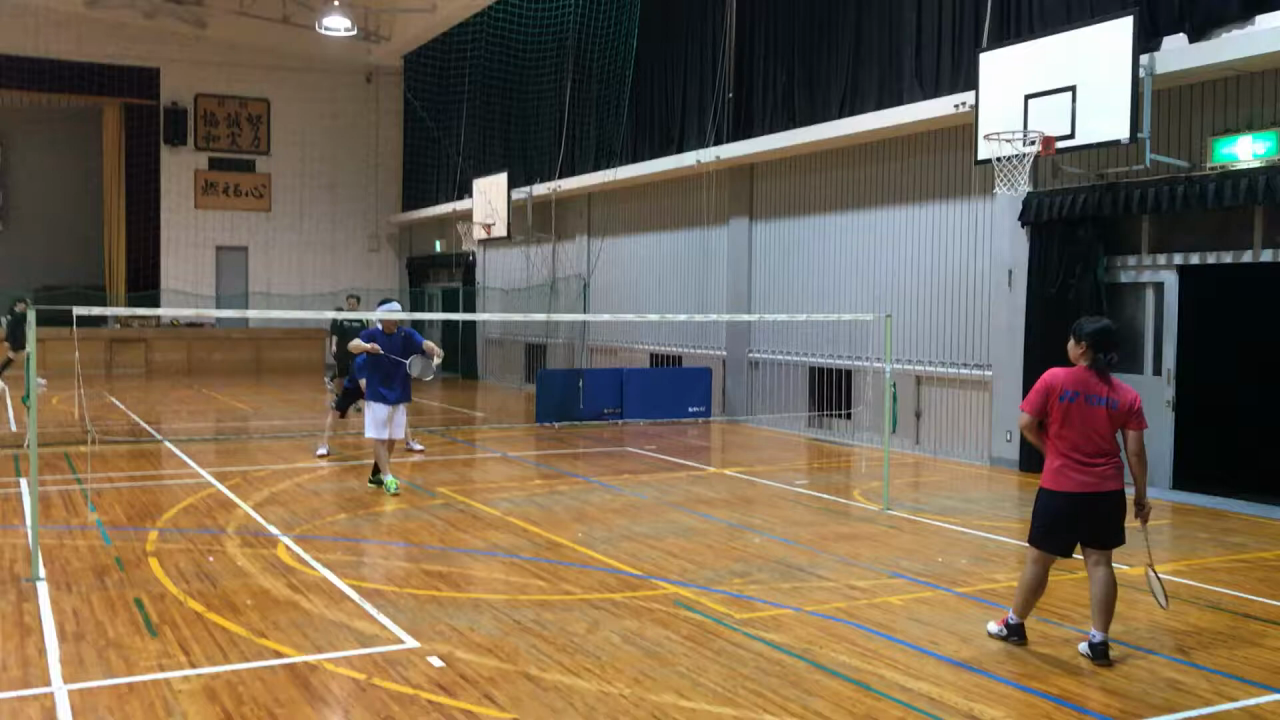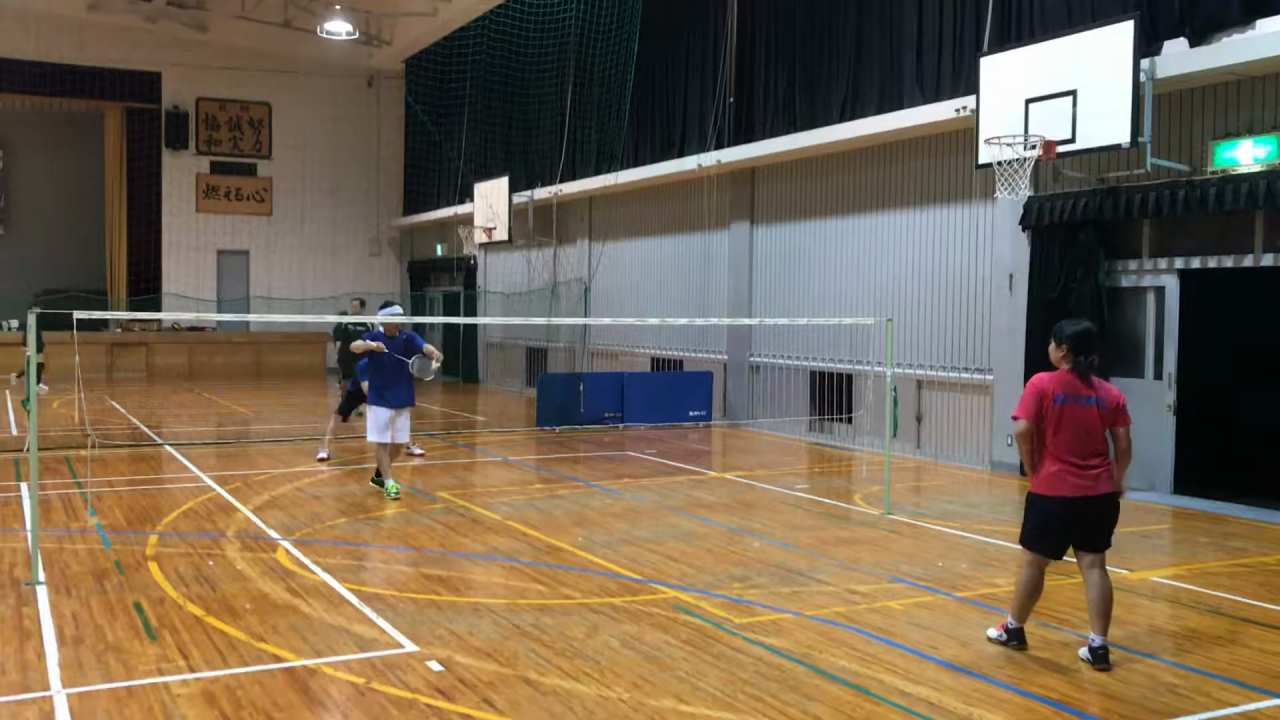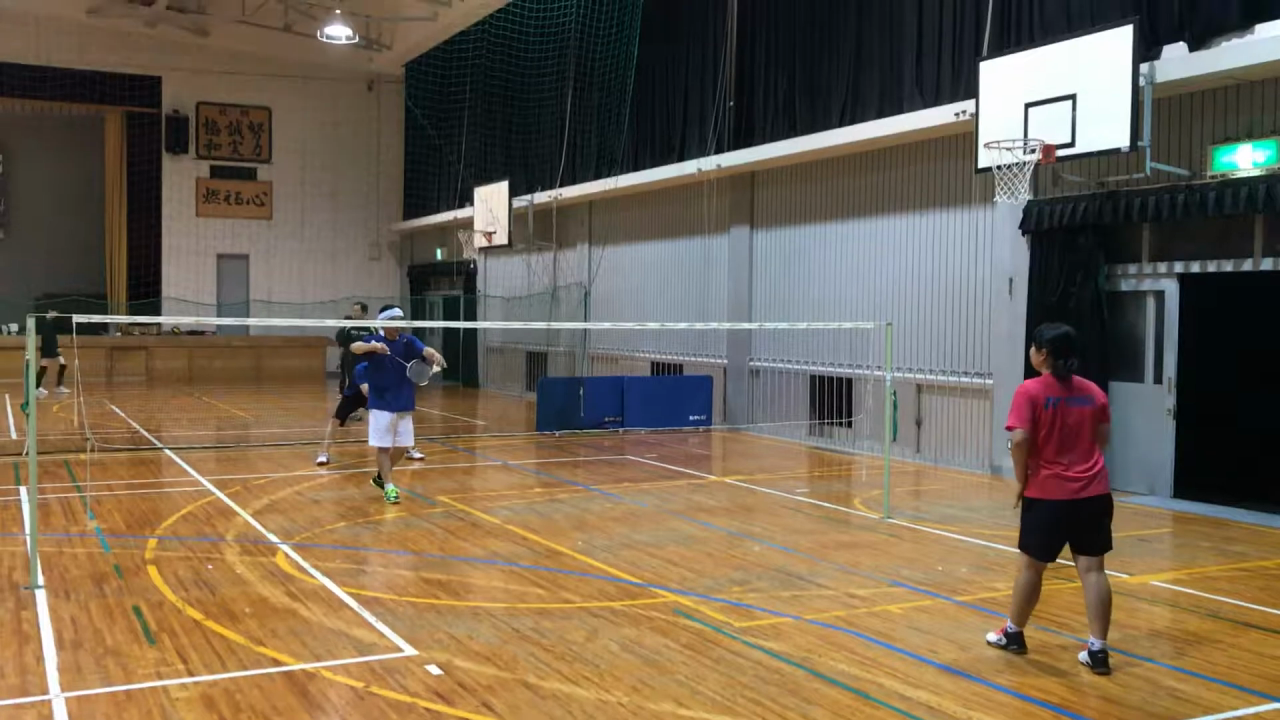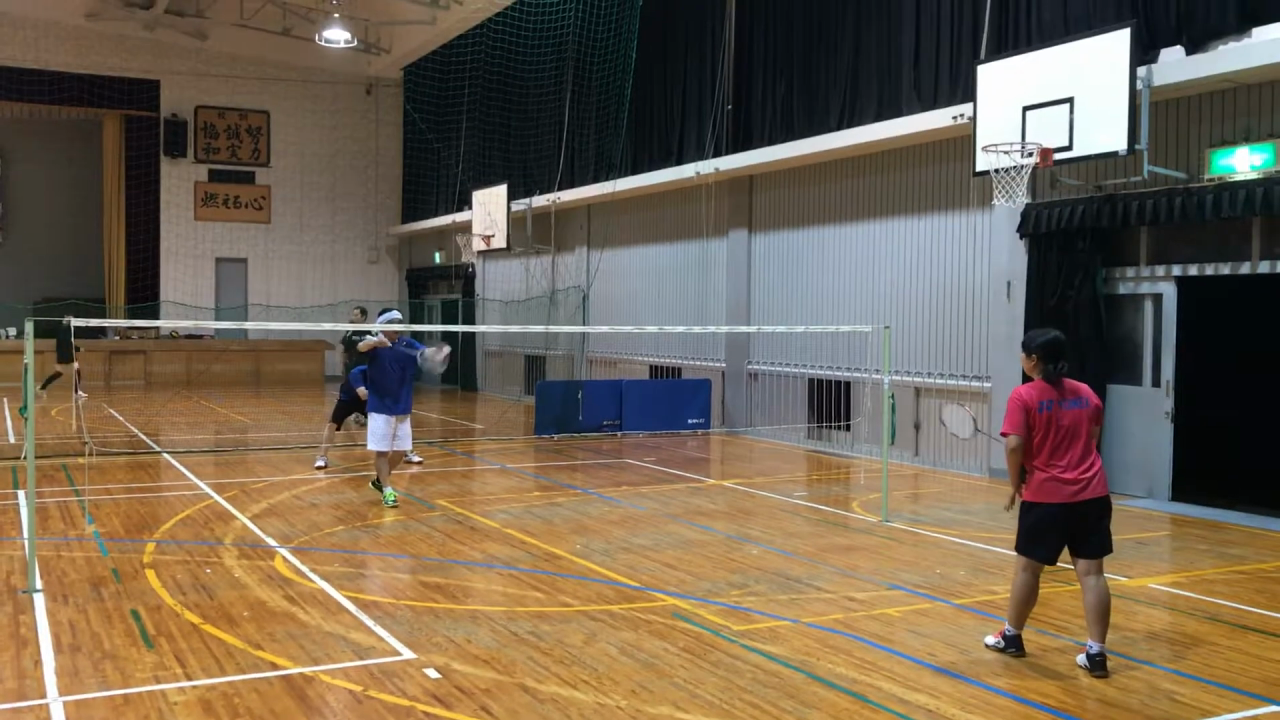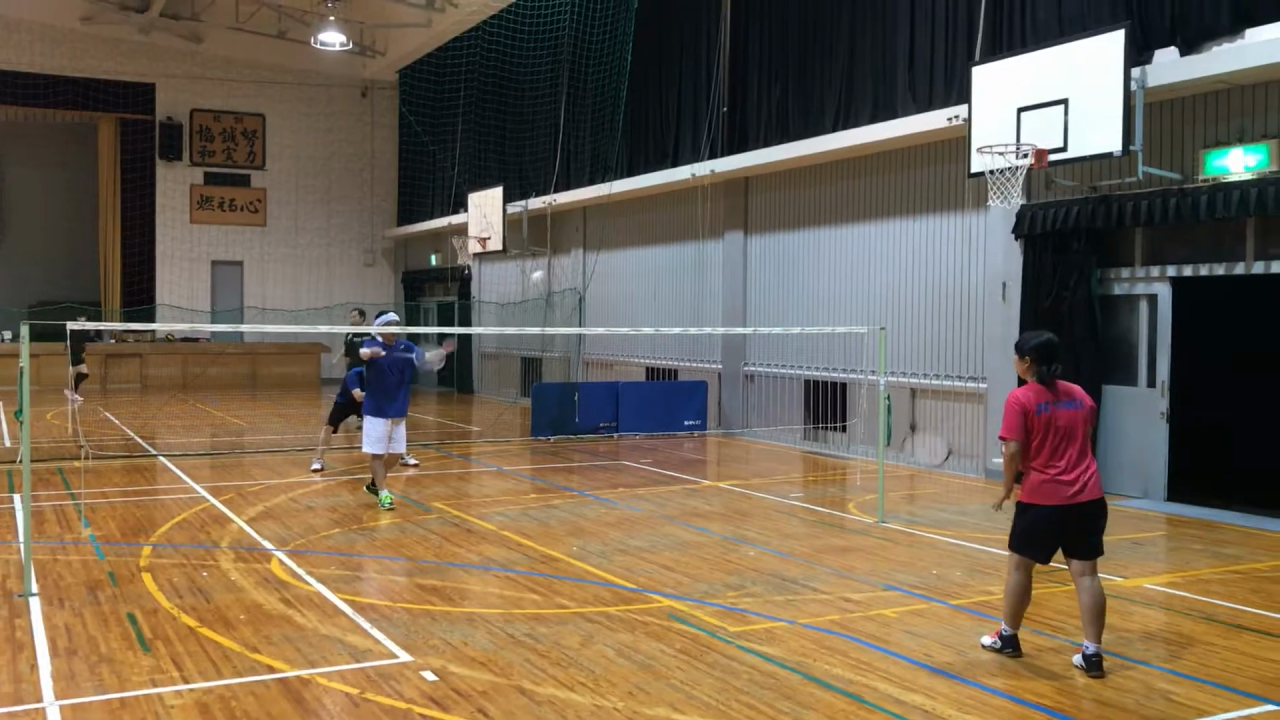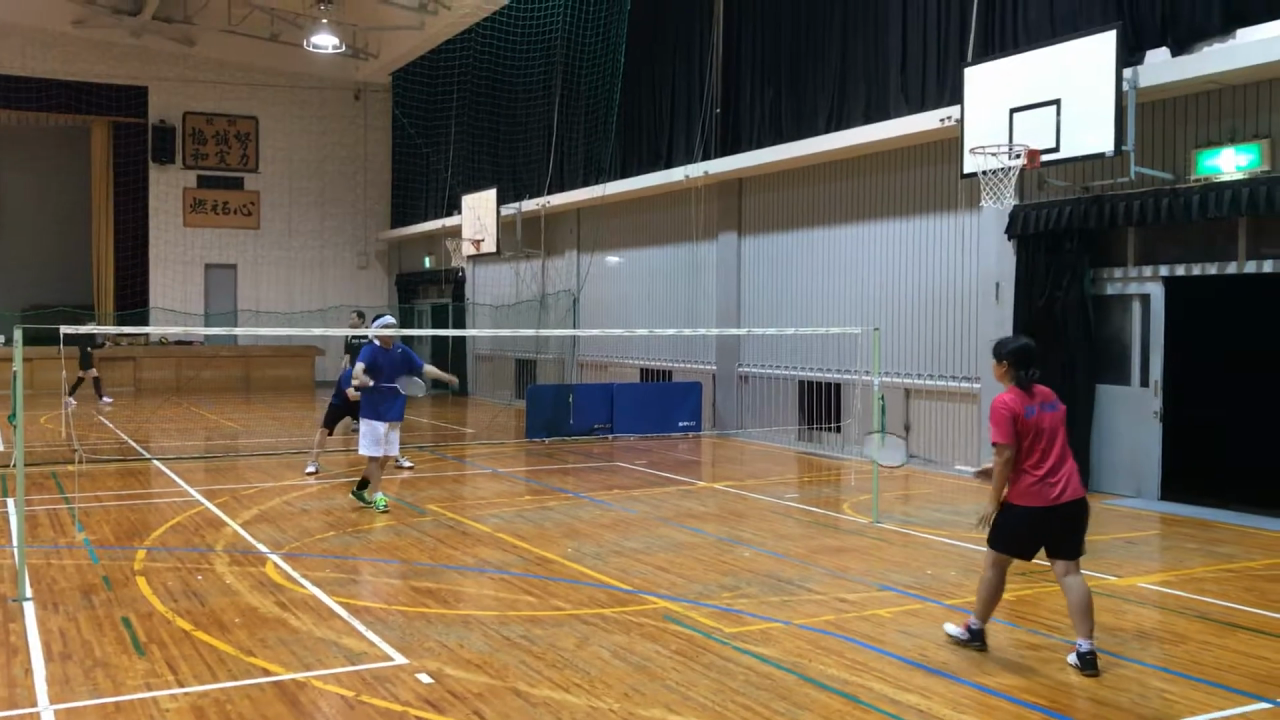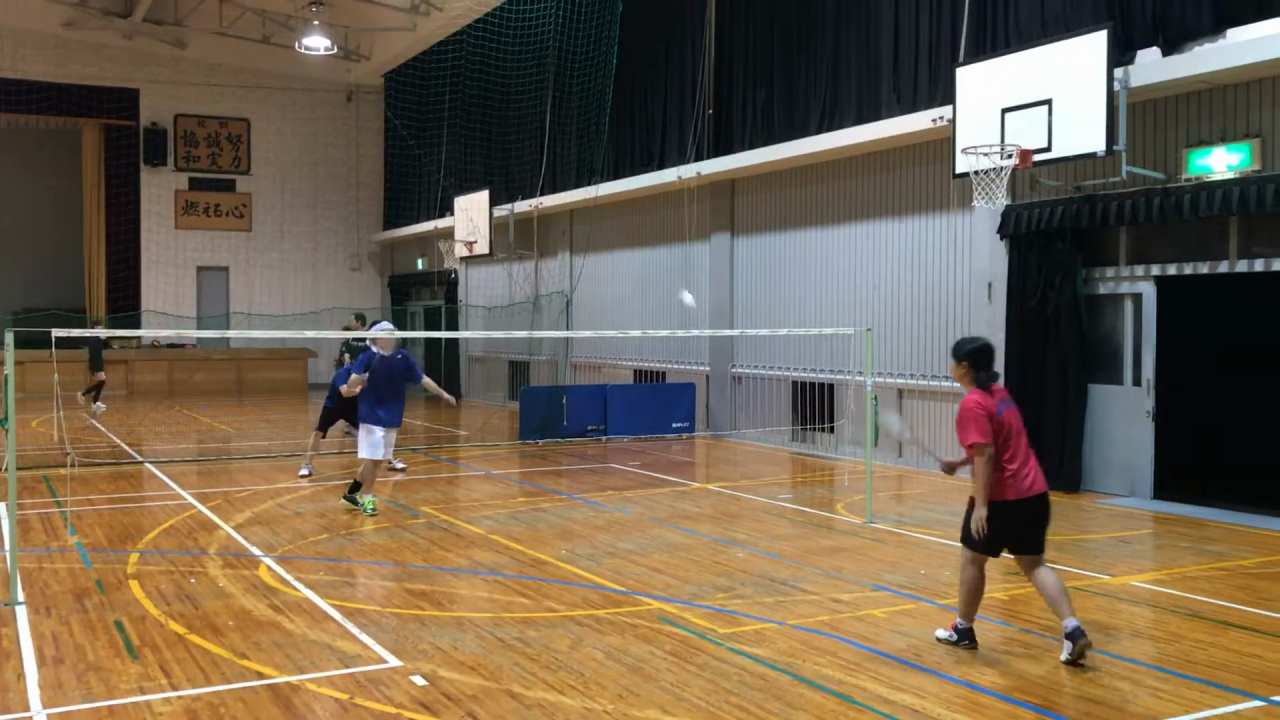
dt=0.2s
person 1, frame 1
left shoulder: (1054, 379)
right shoulder: (1126, 395)
left elbow: (1026, 424)
right elbow: (1135, 451)
right wrist: (1141, 495)
left hip: (1060, 488)
right hip: (1106, 491)
left knee: (1038, 559)
right knee: (1100, 563)
left ankle: (1014, 625)
right ankle: (1098, 642)
person 1, frame 2
left shoulder: (1042, 384)
right shoulder: (1111, 394)
left elbow: (1023, 432)
right elbow: (1123, 447)
left wrist: (1032, 470)
right wrist: (1117, 482)
left hip: (1052, 491)
right hip: (1098, 493)
left knee: (1033, 562)
right knee: (1094, 566)
left ankle: (1013, 629)
right ankle: (1098, 646)
person 1, frame 3
left shoulder: (1030, 390)
right shoulder: (1094, 392)
left elbow: (1020, 440)
right elbow: (1102, 439)
left wrist: (1022, 481)
left hip: (1048, 494)
right hip: (1094, 493)
left knee: (1031, 566)
right knee: (1092, 569)
left ankle: (1013, 634)
right ankle: (1098, 650)
person 1, frame 4
left shoulder: (1023, 396)
right shoulder: (1087, 394)
left elbow: (1014, 446)
left wrist: (1015, 485)
left hip: (1046, 497)
right hip: (1092, 496)
left knee: (1027, 567)
right knee: (1091, 572)
left ankle: (1011, 636)
right ankle: (1096, 653)
person 1, frame 5
left shoulder: (1019, 399)
right shoulder: (1080, 395)
left elbow: (1014, 452)
left wrist: (1006, 489)
left hip: (1042, 499)
right hip: (1088, 498)
left knee: (1019, 565)
right knee: (1085, 573)
left ankle: (1008, 637)
right ankle: (1092, 653)
person 1, frame 6
left shoulder: (1005, 403)
right shoulder: (1050, 397)
left elbow: (1006, 456)
left wrist: (993, 502)
right wrist: (996, 468)
left hip: (1029, 500)
right hip: (1071, 498)
left knee: (995, 561)
right knee: (1068, 571)
left ankle: (974, 630)
right ankle: (1086, 651)
person 1, frame 7
left shoulder: (973, 404)
right shoulder: (997, 394)
left elbow: (984, 456)
left wrist: (980, 506)
right wrist: (961, 462)
left hip: (1000, 498)
right hip: (1034, 493)
left knee: (972, 560)
right knee: (1034, 565)
left ankle: (963, 630)
right ankle: (1073, 631)
person 2, frame 1
left shoulder: (407, 334)
right shoulder: (372, 334)
left elbow: (424, 344)
right elbow: (352, 346)
left wrist: (435, 349)
right wrist: (366, 346)
left hip: (400, 397)
right hip: (378, 397)
left knee: (392, 439)
right knee: (380, 438)
left ankle: (376, 475)
right ankle: (388, 478)
person 2, frame 2
left shoulder: (408, 337)
right shoulder: (374, 337)
left elbow: (425, 347)
right elbow: (354, 346)
left wrist: (434, 352)
right wrist: (370, 345)
left hip: (403, 401)
right hip: (380, 400)
left knee: (398, 443)
right knee: (382, 442)
left ankle: (380, 475)
right ankle: (389, 482)
person 2, frame 3
left shoulder: (409, 341)
right shoulder: (375, 340)
left elbow: (426, 351)
right elbow: (354, 347)
left wrist: (435, 355)
right wrist: (373, 346)
left hip: (404, 405)
right hip: (381, 405)
left knee: (402, 447)
right knee: (383, 447)
left ankle: (381, 477)
right ankle: (389, 486)
person 2, frame 4
left shoulder: (408, 344)
right shoulder: (375, 346)
right elbow: (361, 346)
right wrist: (376, 341)
left hip: (402, 409)
right hip: (380, 409)
left knee: (401, 451)
right knee: (381, 450)
left ankle: (380, 481)
right ankle: (386, 490)
person 2, frame 5
left shoulder: (406, 347)
right shoulder: (372, 345)
left elbow: (427, 358)
right elbow: (363, 353)
left wrist: (443, 351)
right wrist: (370, 352)
left hip: (398, 412)
right hip: (376, 411)
left knee: (396, 453)
right knee: (377, 453)
left ankle: (375, 484)
right ankle: (383, 493)
person 2, frame 6
left shoulder: (403, 351)
right shoulder: (369, 350)
left elbow: (423, 368)
right elbow: (358, 370)
left wrist: (445, 377)
right wrist: (361, 379)
left hip: (394, 415)
right hip: (373, 414)
left knee: (385, 457)
right knee: (375, 456)
left ankle: (360, 490)
right ankle: (377, 496)
person 2, frame 7
left shoulder: (403, 357)
right shoulder: (366, 359)
left elbow: (422, 379)
right elbow: (351, 384)
left wrist: (443, 394)
right wrist: (355, 382)
left hip: (393, 420)
right hip: (371, 419)
left knee: (376, 460)
right knee: (372, 458)
left ankle: (352, 493)
right ankle: (366, 498)
